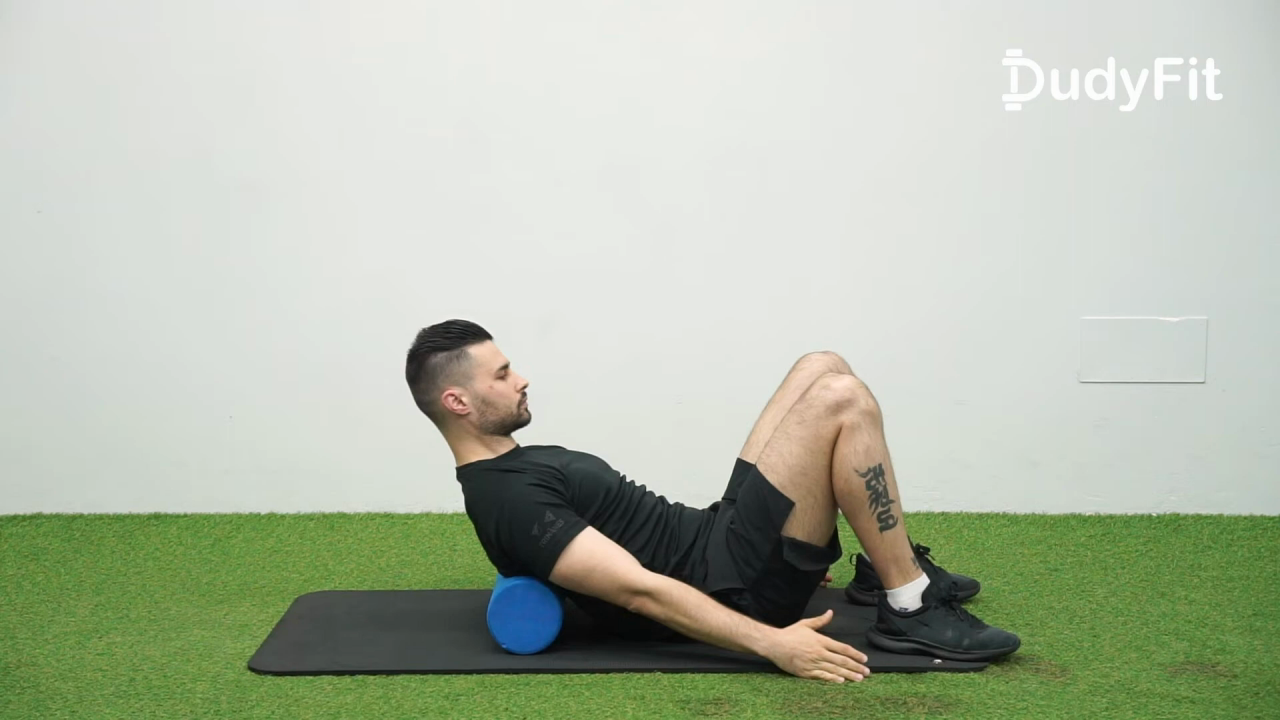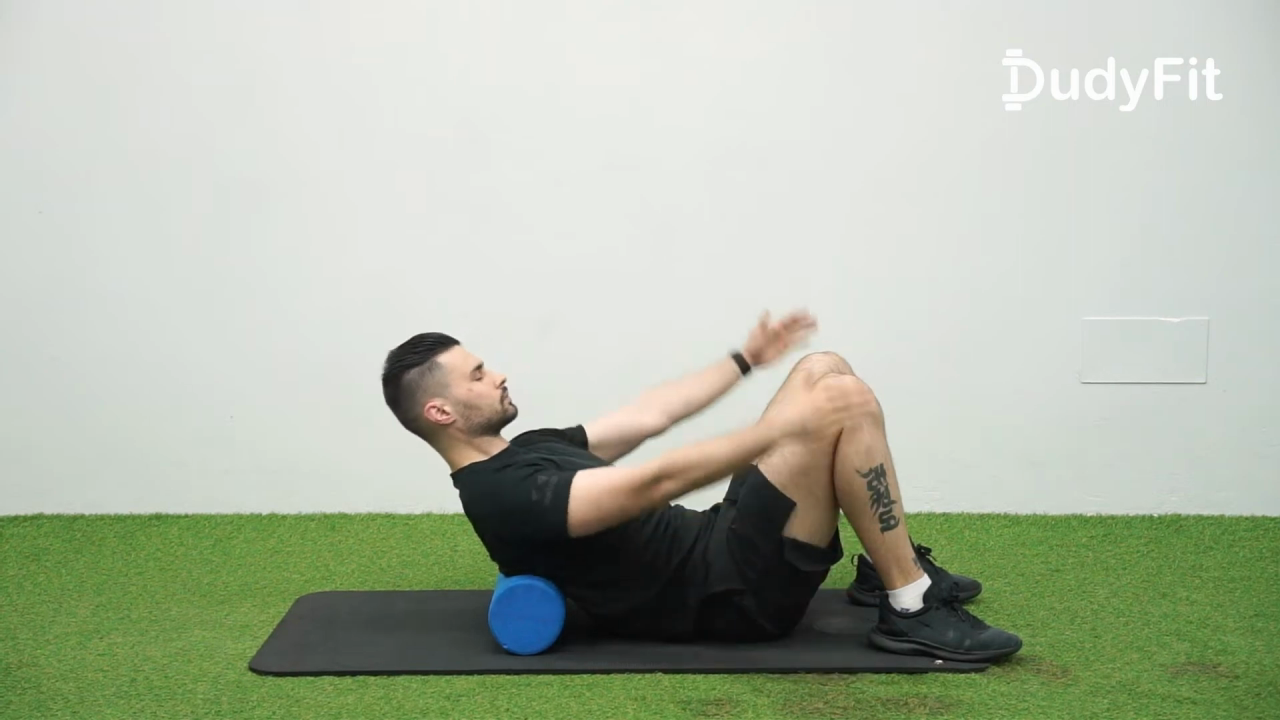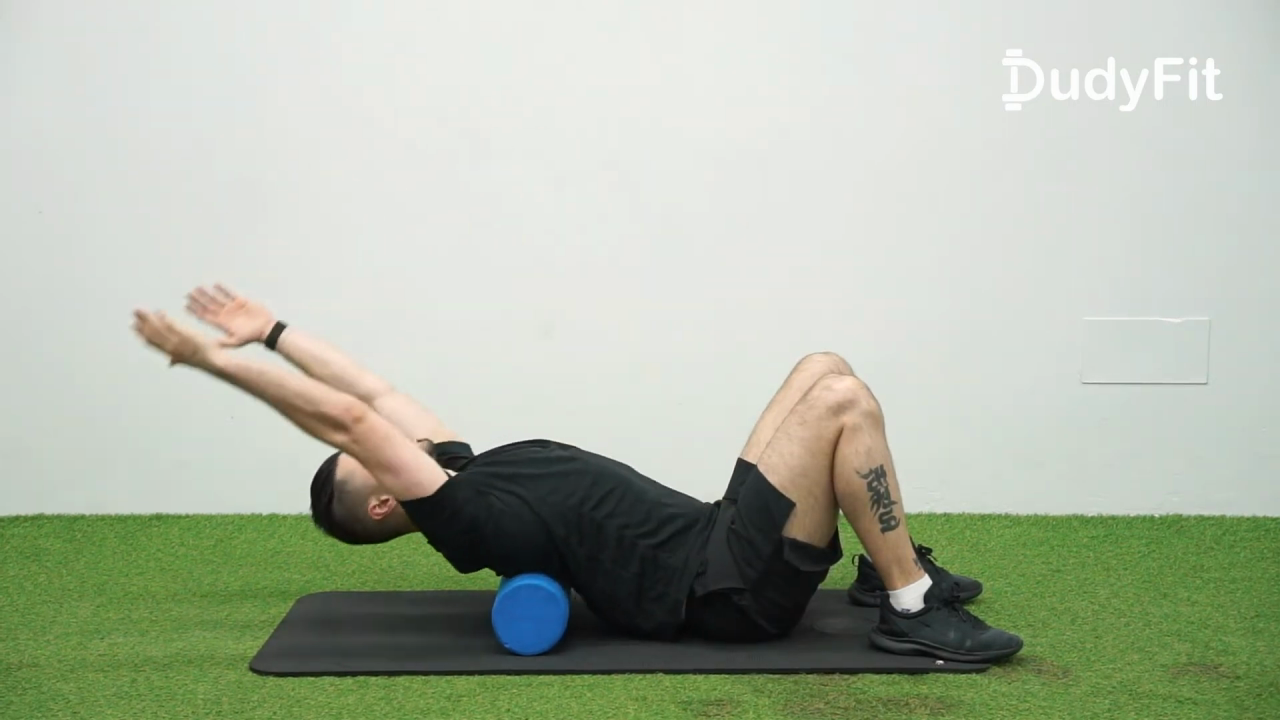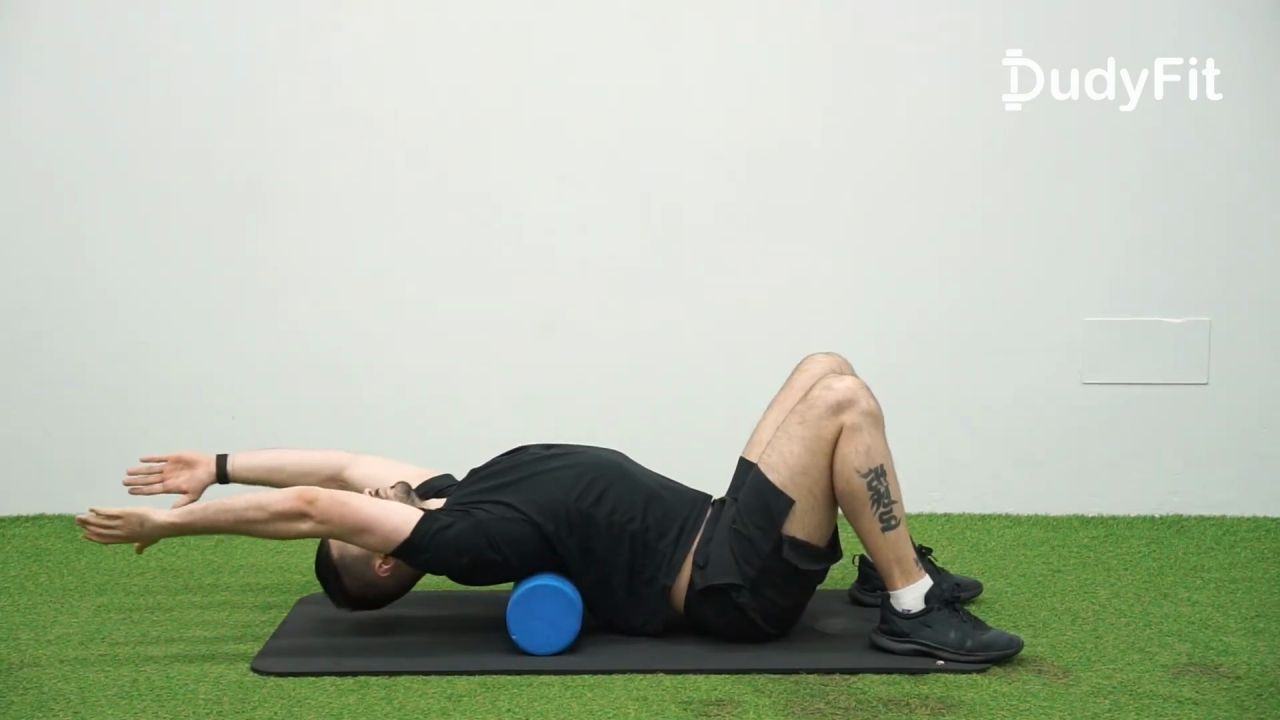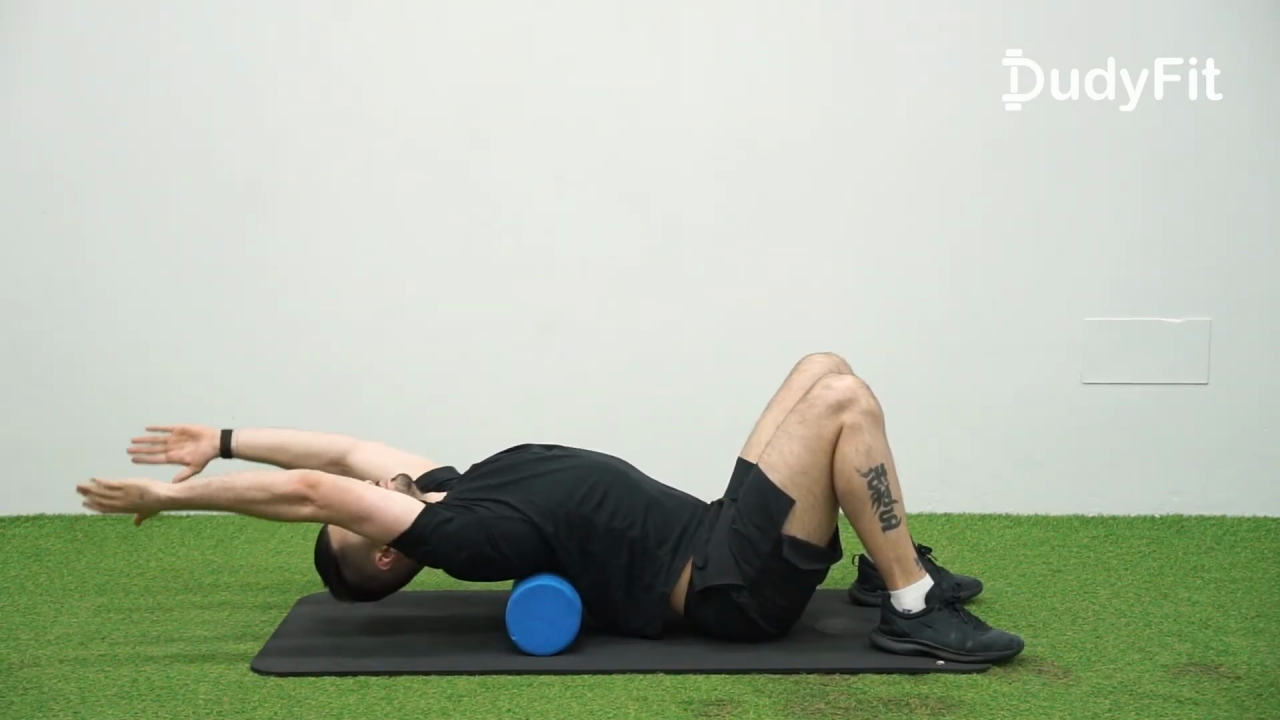
dt=1s
person 1, frame 1
left shoulder: (528, 466)
right shoulder: (508, 499)
right elbow: (641, 590)
right wrist: (772, 643)
left hip: (719, 541)
right hip: (735, 580)
left knee: (824, 370)
right knee: (842, 401)
left ankle: (890, 566)
right ankle: (911, 611)
person 1, frame 2
left shoulder: (526, 453)
right shoulder: (509, 499)
left elbow: (648, 417)
right elbow: (657, 480)
left wrist: (744, 360)
right wrist: (782, 429)
left hip: (714, 553)
right hip: (726, 586)
left knee: (826, 370)
right knee: (846, 403)
left ankle: (891, 574)
right ankle: (913, 609)
person 1, frame 3
left shoulder: (469, 475)
right shoulder: (465, 520)
left elbow: (376, 396)
right elbow: (350, 420)
left wrist: (269, 334)
right wrist: (215, 361)
left hip: (719, 547)
right hip: (729, 583)
left knee: (824, 373)
right knee: (841, 403)
left ankle: (891, 571)
right ankle: (912, 611)
person 1, frame 4
left shoulder: (452, 498)
right shoulder: (461, 541)
left elbow: (340, 465)
right elbow: (315, 504)
left wrist: (215, 465)
right wrist: (169, 519)
left hip: (723, 539)
right hip: (733, 582)
left knee: (826, 370)
right knee: (841, 402)
left ankle: (893, 569)
right ankle: (912, 610)
person 1, frame 5
left shoulder: (456, 489)
right shoulder: (461, 535)
left elbow: (347, 452)
right elbow: (313, 486)
left wrist: (218, 442)
right wrist: (170, 489)
left hip: (720, 539)
right hip: (733, 583)
left knee: (825, 370)
right knee: (843, 401)
left ankle: (894, 571)
right ankle: (915, 611)
